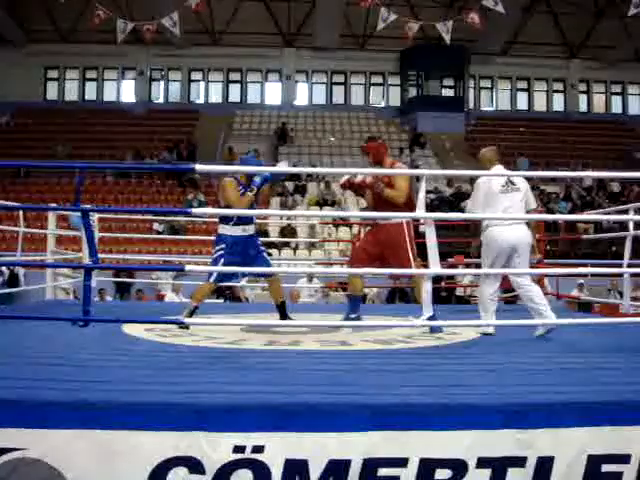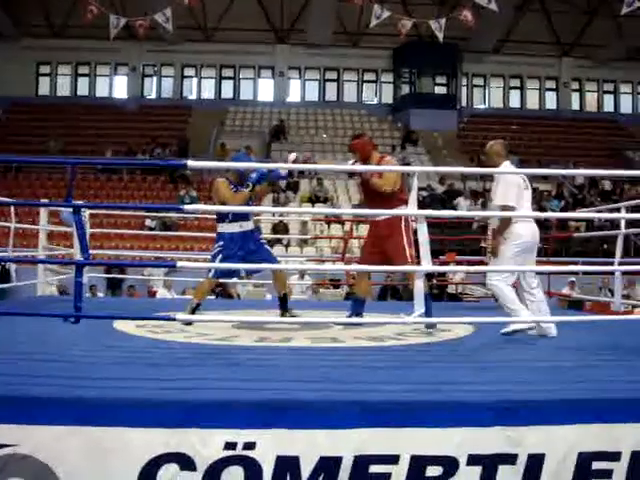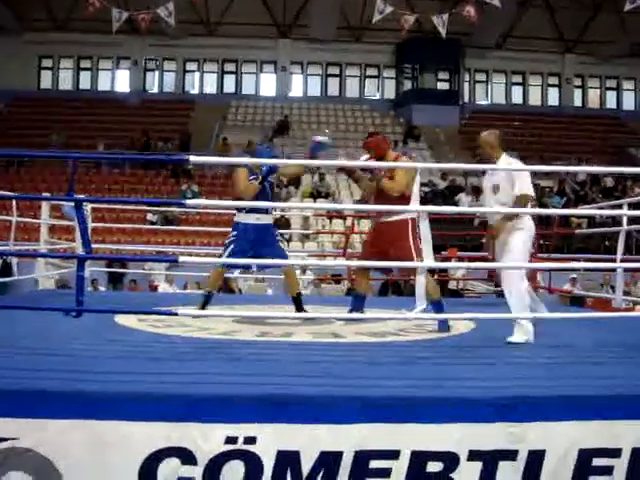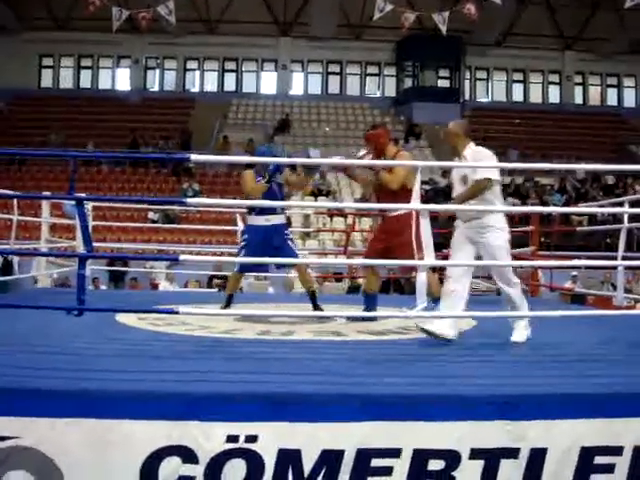
dt=0.3s
person 1, frame 1
left shoulder: (484, 181)
right shoulder: (520, 180)
left elbow: (475, 214)
right elbow: (531, 211)
right wrist: (532, 237)
left hip: (496, 234)
right hip: (520, 232)
left knee: (489, 281)
right knee: (523, 280)
left ankle: (487, 324)
right ankle: (547, 317)
person 1, frame 2
left shoulder: (507, 174)
right shoulder: (506, 175)
left elbow: (508, 209)
left wrist: (496, 237)
right wrist: (496, 237)
left hip: (517, 232)
right hip: (526, 232)
left knee: (496, 279)
right knee: (529, 281)
left ankle: (522, 318)
right ankle: (545, 326)
person 1, frame 3
left shoulder: (514, 166)
right shoulder: (489, 172)
left elbow: (525, 198)
left wrist: (503, 222)
right wrist: (493, 231)
left hip: (518, 227)
right hip: (503, 230)
left knee: (512, 277)
right knee: (516, 278)
left ankle: (523, 329)
right ankle: (538, 312)
person 1, frame 4
left shoulder: (483, 155)
right shoulder: (458, 164)
left elbow: (485, 183)
left wrist: (455, 202)
left hip: (489, 224)
right hip: (465, 226)
left knee: (504, 277)
right knee: (456, 274)
left ankle: (522, 320)
right ankle: (445, 327)
person 2, frame 1
left shoulder: (399, 169)
left elbow: (400, 198)
left wrist: (375, 185)
right wrist: (359, 189)
left hip: (398, 226)
right hip: (379, 226)
left knee: (413, 271)
right knee: (356, 263)
left ankle: (430, 317)
right ankle: (353, 312)
person 2, frame 2
left shoulder: (388, 162)
right shoulder: (367, 167)
left elbow: (386, 186)
left wrist: (365, 174)
left hip: (396, 221)
right hip: (377, 223)
left knee: (410, 265)
left ankle: (428, 312)
right ankle: (355, 313)
person 2, frame 3
left shoulder: (403, 164)
right shoulder: (381, 167)
left elbow: (395, 190)
right elbow: (370, 192)
left wrist: (376, 174)
right wrist: (353, 174)
left hip: (403, 223)
right hip: (383, 225)
left knee: (420, 269)
right knee: (363, 265)
left ankle: (441, 315)
right ankle: (356, 310)
person 2, frame 4
left shoulder: (403, 158)
right shoulder: (382, 161)
left elbow: (395, 183)
right elbow: (369, 182)
left wrist: (376, 167)
right wrist: (347, 169)
left hip: (406, 218)
right hip: (389, 220)
left knee: (421, 266)
right knee: (369, 262)
right ankle: (369, 310)
person 3, frame 1
left shoulder: (252, 182)
right shoulder: (228, 182)
right elbow: (239, 206)
left wrist: (269, 182)
right wrist: (255, 187)
left hip: (249, 237)
right hip: (229, 239)
left knee: (272, 275)
right knee: (214, 280)
left ankle: (284, 316)
right ankle: (187, 315)
person 3, frame 2
left shoulder: (248, 179)
right shoulder: (221, 183)
left elbow: (258, 196)
right elbow: (235, 202)
left wrist: (274, 178)
right wrist: (251, 184)
left hip: (250, 233)
right hip: (229, 236)
left knee: (277, 268)
right knee: (213, 276)
left ankle: (285, 309)
right ankle: (191, 312)
person 3, frame 3
left shoulder: (272, 170)
right shoulder: (242, 172)
left elbow: (298, 170)
right elbow: (246, 195)
right wrist: (263, 176)
left hip: (266, 227)
right hip: (244, 227)
left knee: (287, 266)
right knee: (223, 266)
left ankle: (299, 308)
right ankle: (203, 304)
person 3, frame 4
left shoulder: (282, 171)
right shoulder: (248, 174)
left elbow: (300, 184)
right elbow: (255, 194)
right wrist: (270, 176)
left hip: (278, 227)
right hip: (255, 228)
left knee: (300, 265)
right knee: (240, 269)
left ankle: (316, 305)
right ankle: (227, 304)
